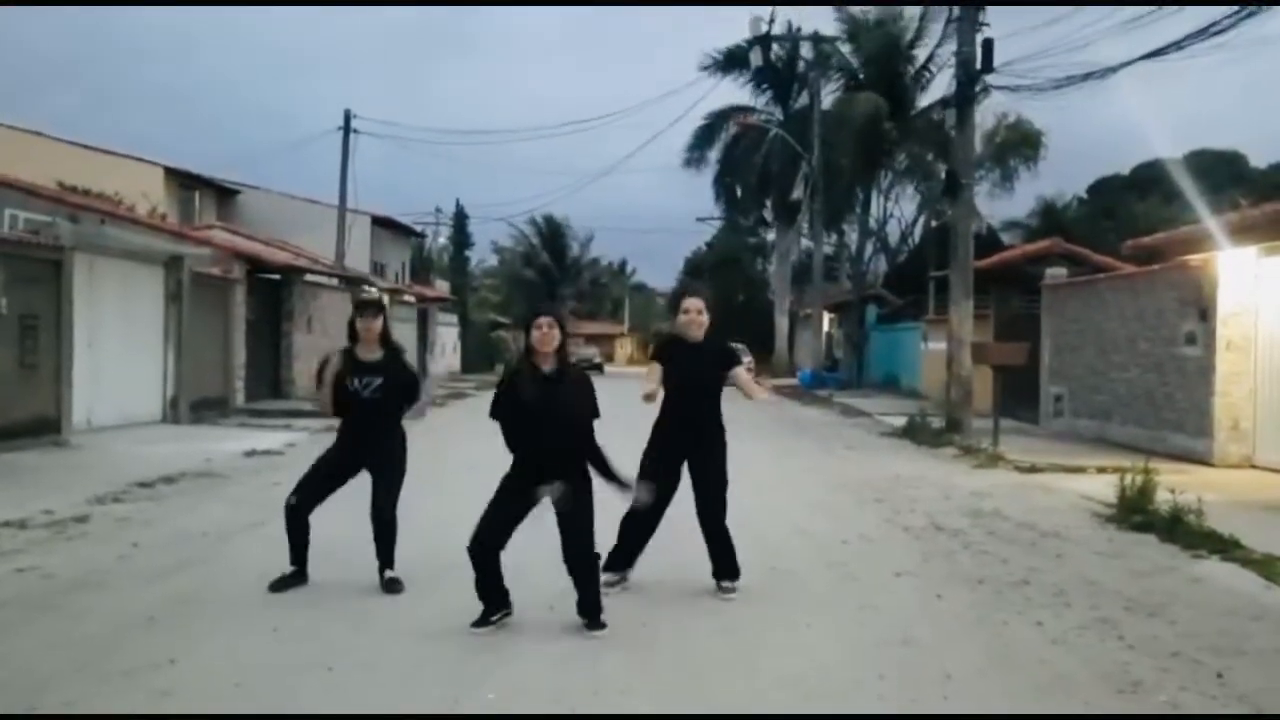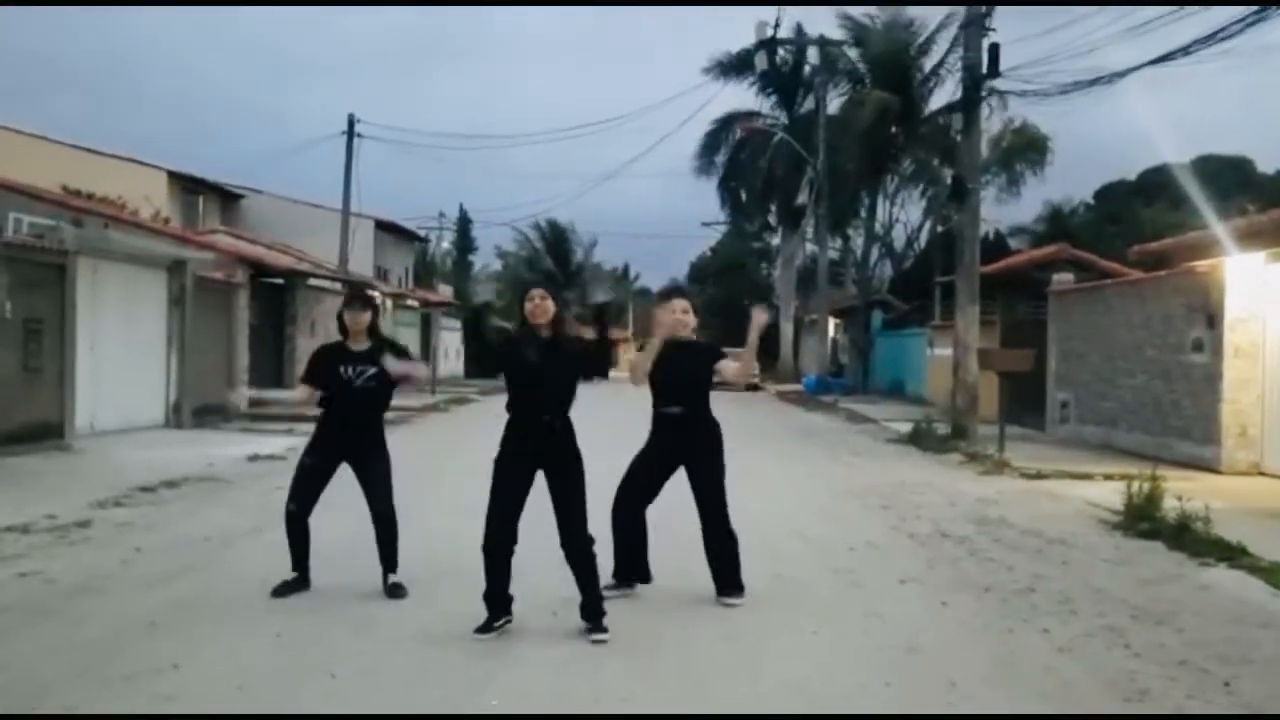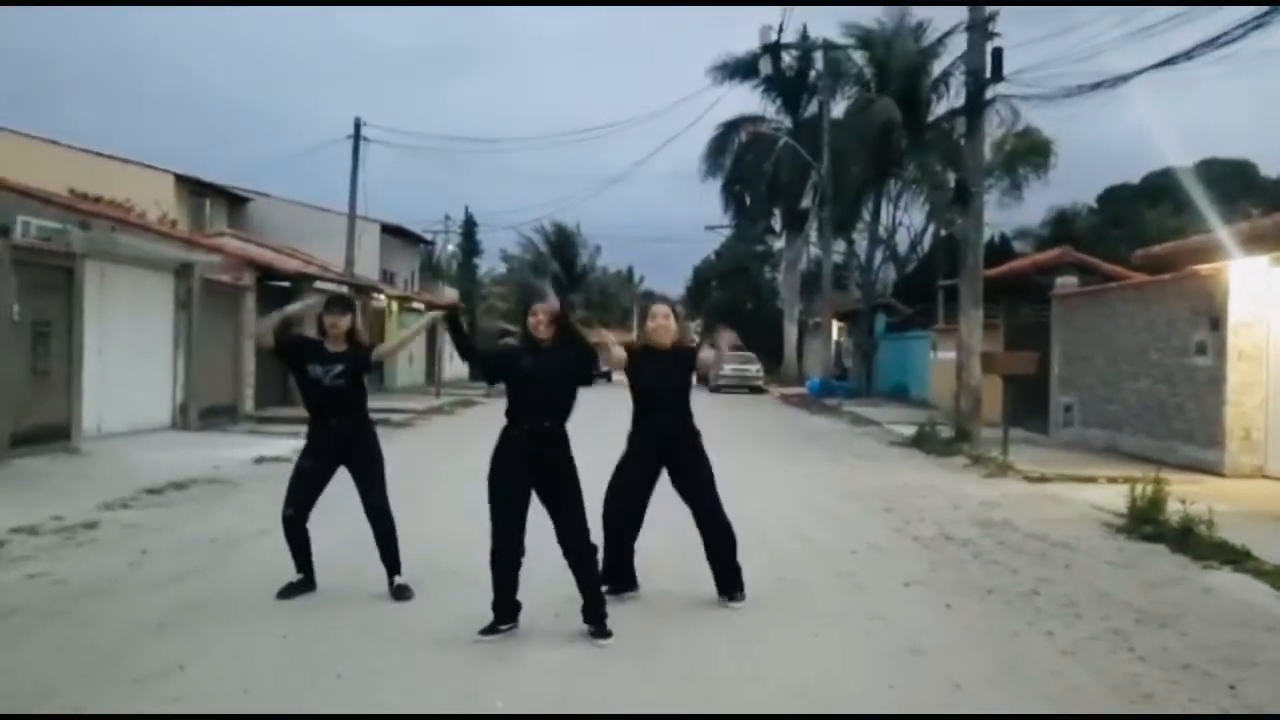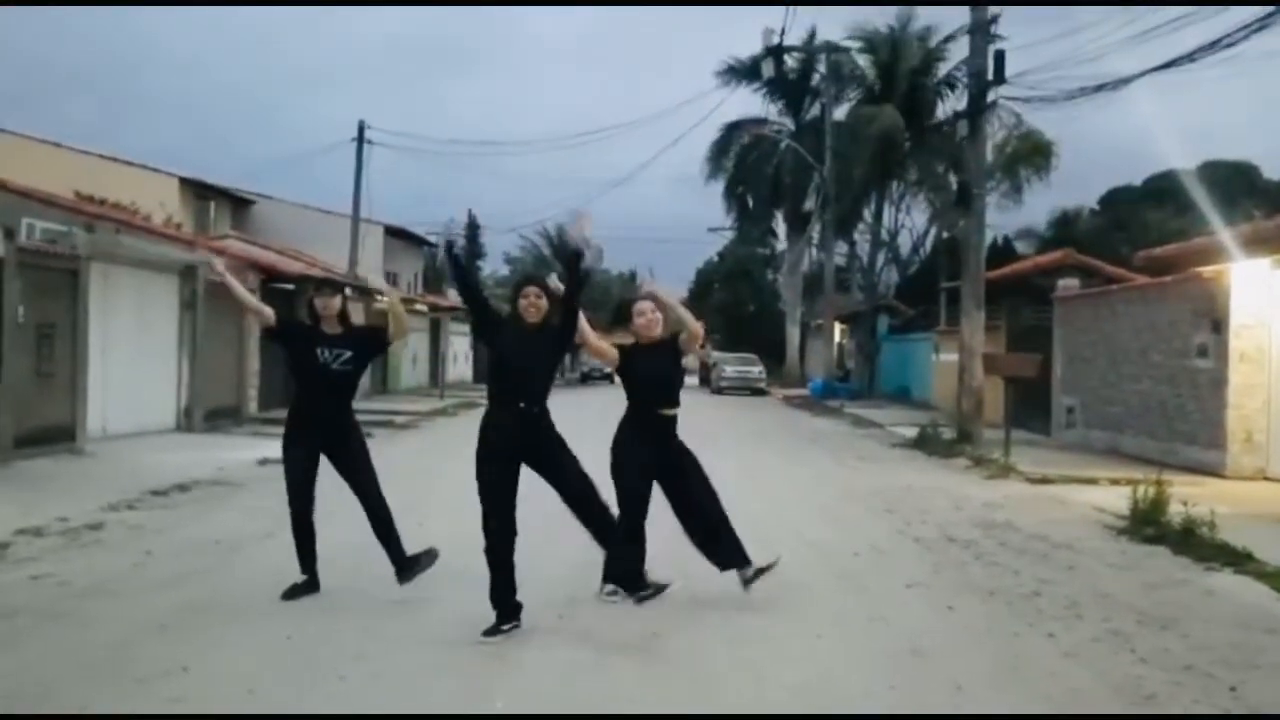
dt=0.3s
person 1, frame 1
left shoulder: (579, 380)
right shoulder: (514, 380)
left elbow: (586, 439)
right elbow: (512, 438)
left wrist: (618, 480)
right wrist: (542, 480)
left hip: (572, 476)
right hip: (526, 473)
left knee: (580, 551)
right knee: (482, 544)
left ankle: (591, 610)
right ankle: (496, 604)
person 1, frame 2
left shoulder: (573, 346)
right shoulder: (514, 345)
left hip: (560, 440)
right hip: (519, 441)
left knee: (575, 534)
right knee: (498, 531)
left ankle: (594, 614)
right ankle: (498, 609)
person 1, frame 3
left shoulder: (571, 357)
right shoulder: (512, 356)
left elbow: (589, 357)
right elbow: (472, 356)
left wrist: (561, 317)
right wrist: (453, 321)
left hip: (554, 450)
right hip: (514, 449)
left knee: (577, 541)
right knee: (506, 541)
left ankle: (596, 618)
right ankle: (505, 614)
person 1, frame 4
left shoulder: (555, 337)
right shoulder: (498, 330)
left elbow: (573, 296)
right elbow: (468, 288)
left wrist: (572, 254)
right wrist: (450, 248)
left hip: (538, 428)
right hip: (498, 432)
left knee: (588, 501)
right knee: (497, 527)
right ankle: (506, 612)
person 2, frame 1
left shoulder: (396, 364)
right shoulder: (337, 360)
left elbow: (409, 405)
right elbow: (328, 407)
right wrist: (330, 372)
left hip: (386, 447)
right hip: (348, 444)
left knee: (383, 510)
right knee: (296, 504)
left ankle: (387, 571)
right ankle: (298, 568)
person 2, frame 2
left shoulder: (388, 350)
right shoulder: (327, 355)
left elbow: (422, 373)
right elbow: (305, 393)
left wrist: (403, 368)
left hip: (370, 441)
right hip: (328, 438)
left knee: (383, 509)
right knee: (296, 507)
left ankle: (391, 575)
right ankle: (300, 574)
person 2, frame 3
left shoulder: (358, 353)
right shoulder: (302, 349)
left elbow: (384, 352)
right elbow: (262, 335)
left wrist: (422, 324)
right wrist: (293, 310)
left hip: (360, 440)
right hip: (320, 441)
left knee: (378, 511)
right knee: (292, 514)
left ankle: (396, 577)
right ankle: (305, 576)
person 2, frame 4
left shoulder: (360, 337)
right shoulder: (298, 333)
left elbow: (399, 331)
right elbow: (256, 307)
left wrist: (393, 301)
right wrist: (224, 274)
left hip: (342, 427)
right hip: (301, 429)
left knee: (371, 495)
right knee: (300, 507)
left ankle: (402, 562)
right ankle: (308, 576)
person 3, frame 1
left shoulder: (721, 352)
right shoulder: (665, 349)
left elbow: (750, 388)
right elbow: (651, 389)
left wrist: (764, 398)
right wrist: (648, 393)
left hip: (708, 437)
right hip: (668, 434)
left knee: (712, 507)
right knee: (646, 503)
left ankle: (726, 575)
right ankle: (620, 566)
person 3, frame 2
left shoulder: (706, 352)
right shoulder: (656, 349)
left elbow: (740, 376)
right elbow: (638, 375)
left wrist: (754, 334)
right wrist: (659, 336)
left hip: (703, 437)
right hip: (664, 436)
left knee: (713, 509)
right knee: (627, 503)
left ankle: (729, 584)
right ankle: (626, 576)
person 3, frame 3
left shoulder: (685, 353)
right shoulder: (635, 355)
left elbow: (711, 361)
right elbow: (612, 355)
left wrist: (722, 347)
right wrist: (608, 344)
left hip: (683, 439)
right hip: (643, 441)
left knee: (709, 512)
right knee: (618, 511)
left ankle: (730, 586)
right ankle: (619, 581)
person 3, frame 4
left shoulder: (673, 346)
right shoulder: (626, 354)
left elbow: (696, 331)
right elbow: (591, 342)
left wrist: (665, 299)
left hip: (667, 436)
right hip: (635, 439)
left knee: (702, 501)
right knee: (632, 511)
left ankle: (742, 566)
right ankle: (618, 578)
